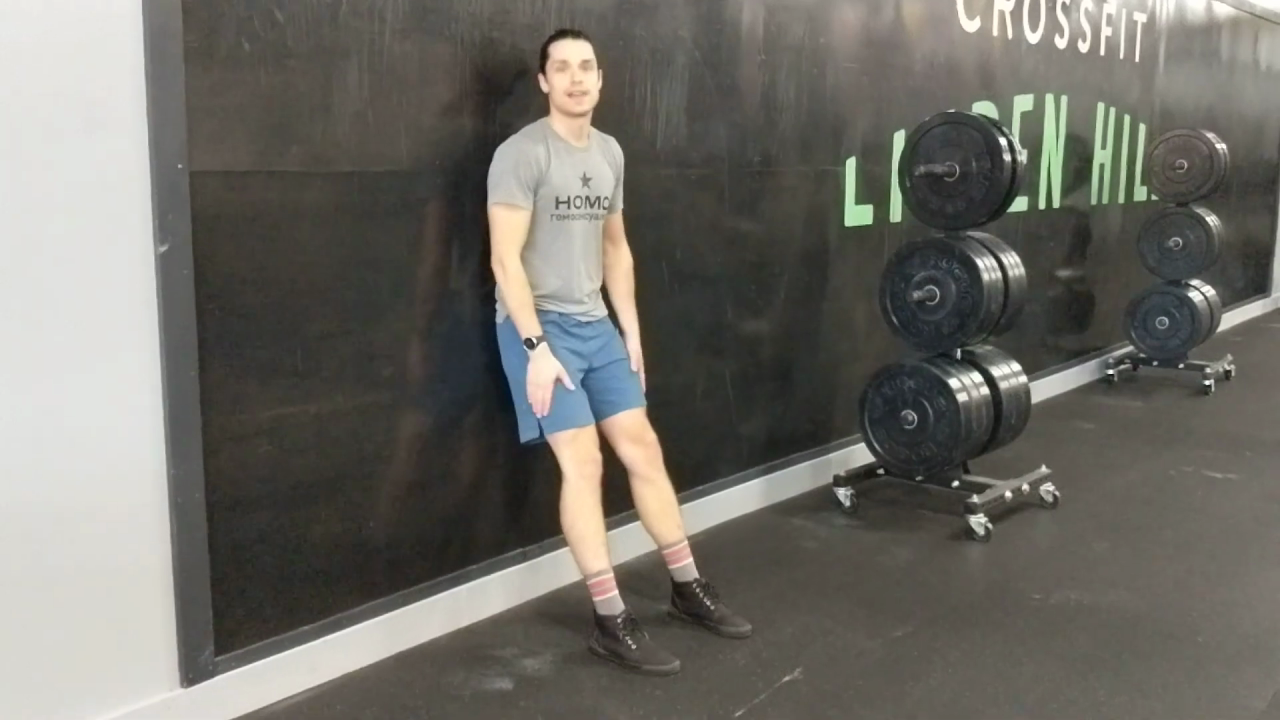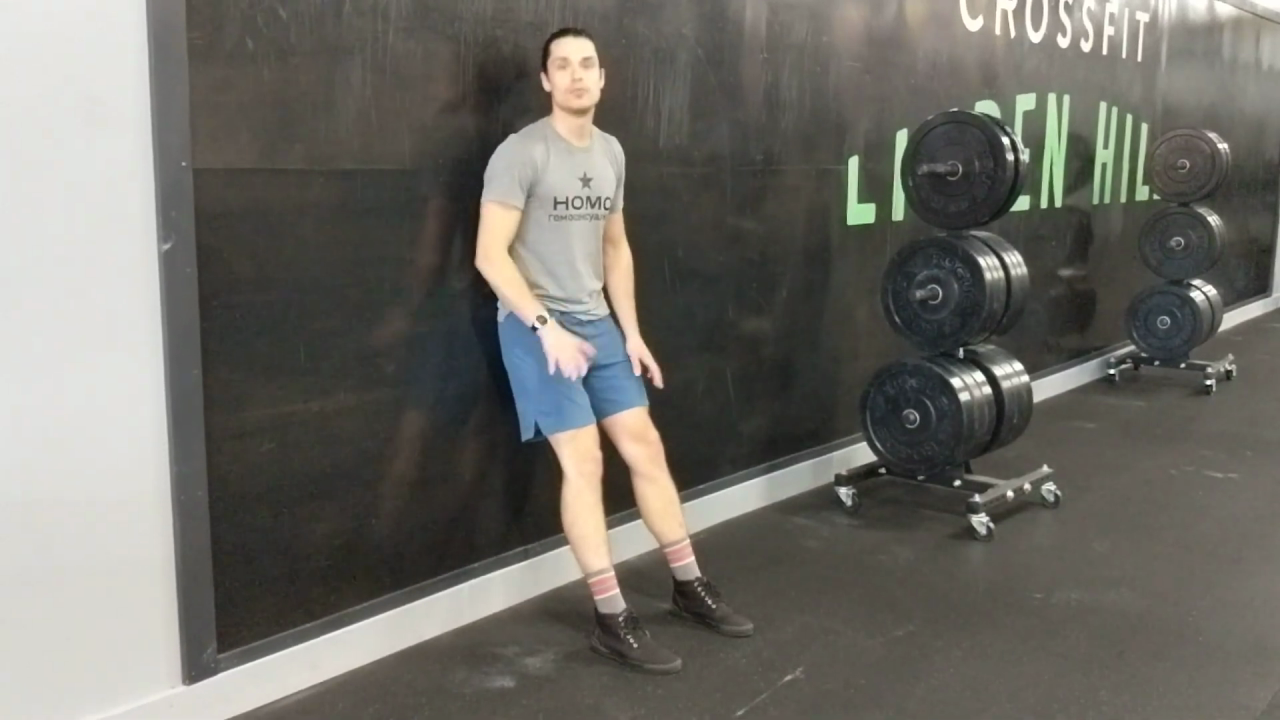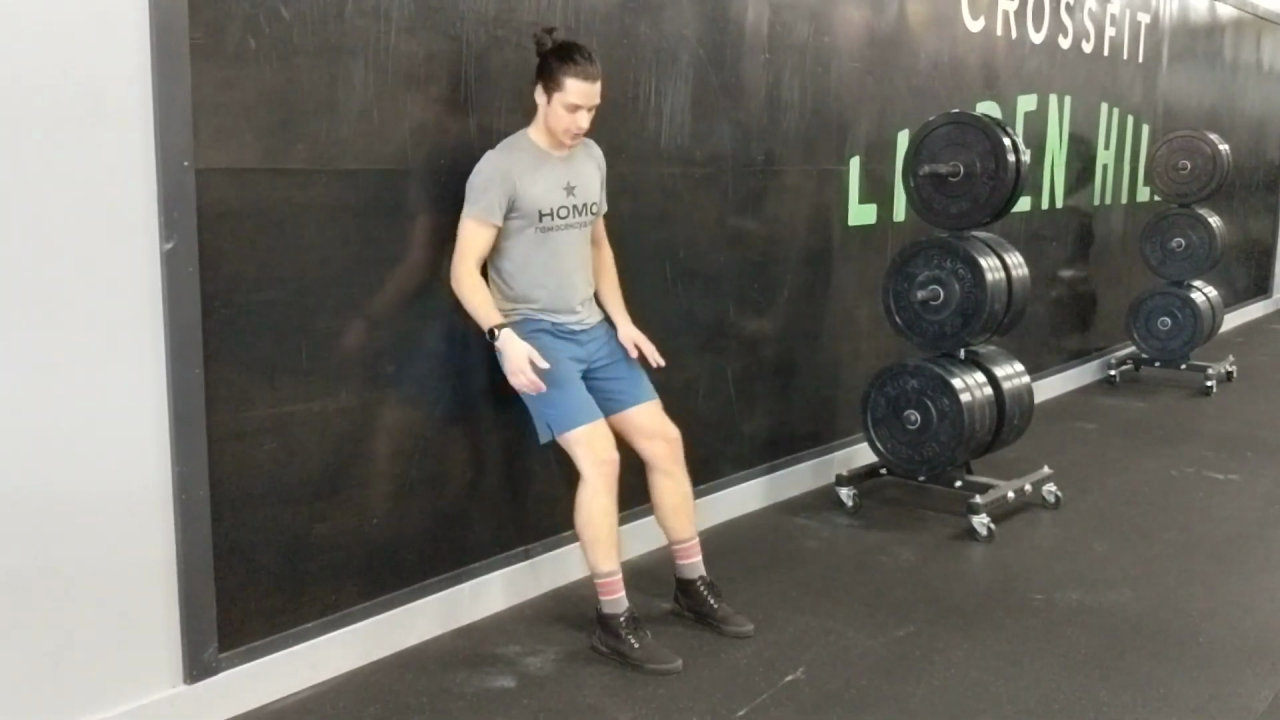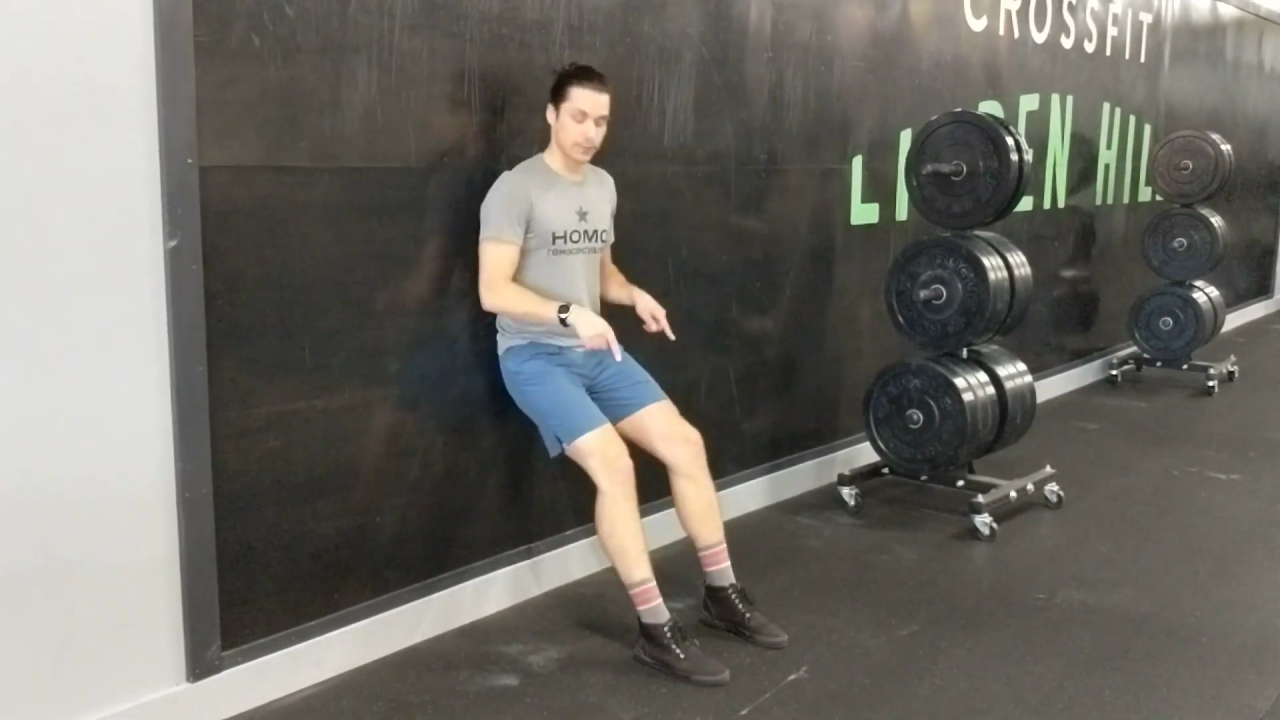
dt=1s
person 1, frame 1
left shoulder: (609, 152)
right shoulder: (521, 154)
right elbow: (506, 259)
left wrist: (631, 332)
right wrist: (537, 347)
left hip: (596, 326)
right hip: (539, 327)
left knee: (643, 450)
right knee: (583, 464)
left ankle: (689, 588)
right ankle: (611, 622)
person 1, frame 2
left shoulder: (611, 152)
right shoulder: (521, 153)
right elbow: (490, 254)
left wrist: (633, 333)
right wrist: (547, 324)
left hip: (598, 325)
right hip: (539, 329)
left knee: (645, 446)
right knee: (584, 462)
left ankle: (690, 587)
right ankle: (612, 620)
person 1, frame 3
left shoulder: (592, 158)
right shoulder: (501, 169)
right elbow: (465, 269)
left wrist: (623, 321)
right wrist: (504, 337)
left hip: (596, 333)
right hip: (537, 339)
left knee: (664, 442)
right knee: (601, 459)
left ankle: (693, 586)
right ankle: (614, 621)
person 1, frame 4
left shoulder: (603, 186)
right shoulder: (515, 189)
right elbow: (492, 290)
left wrist: (635, 295)
right wrist: (568, 314)
left hip: (595, 349)
right hip: (535, 355)
left knee: (685, 444)
right knee: (613, 465)
left ankle: (723, 594)
right ankle: (656, 630)
